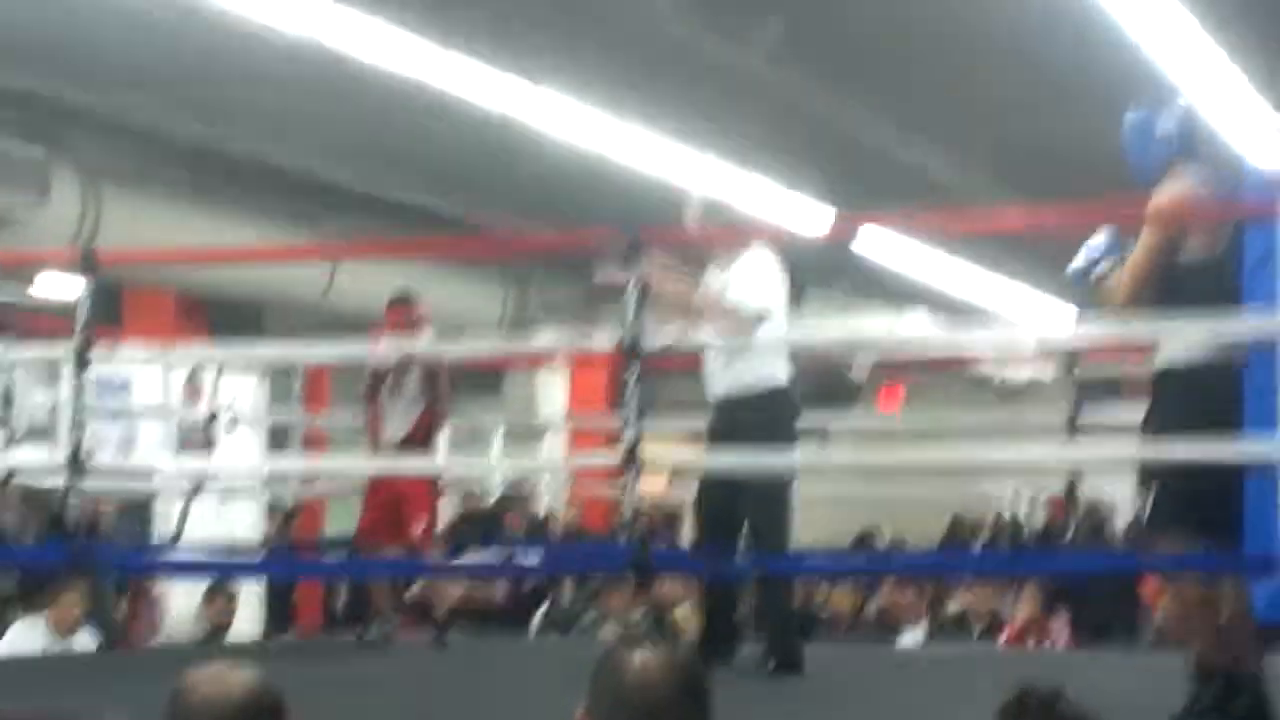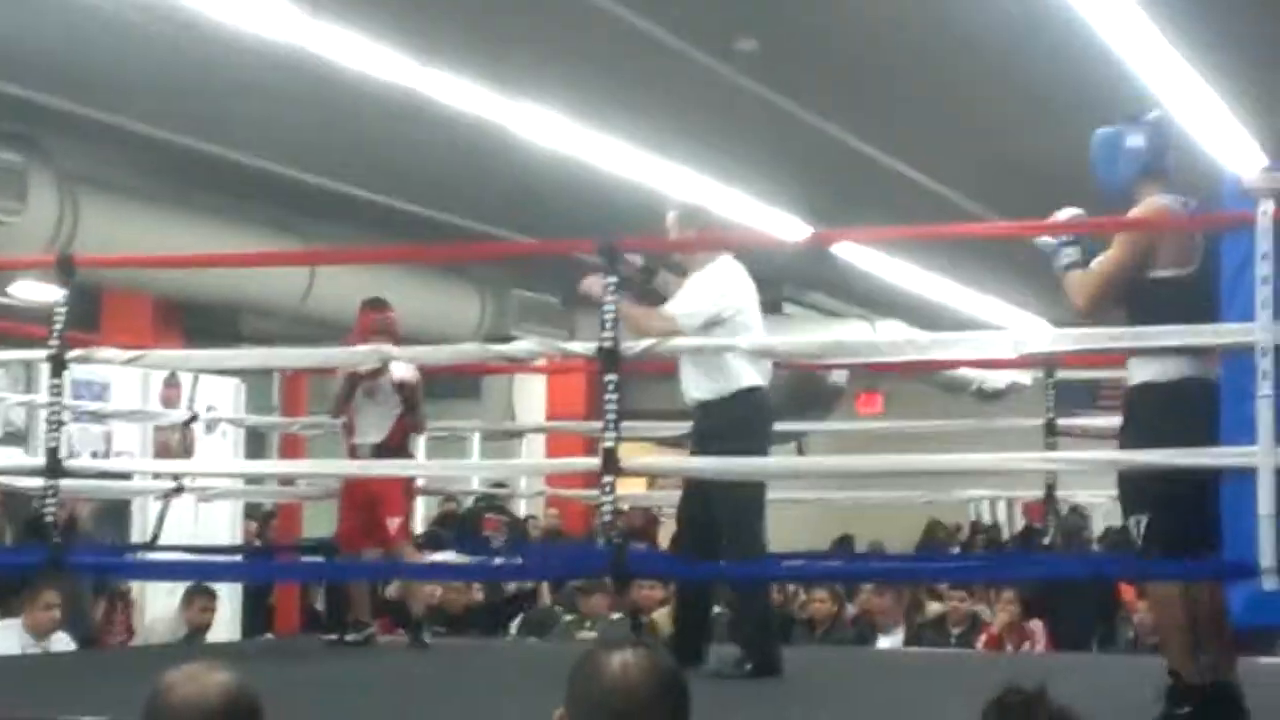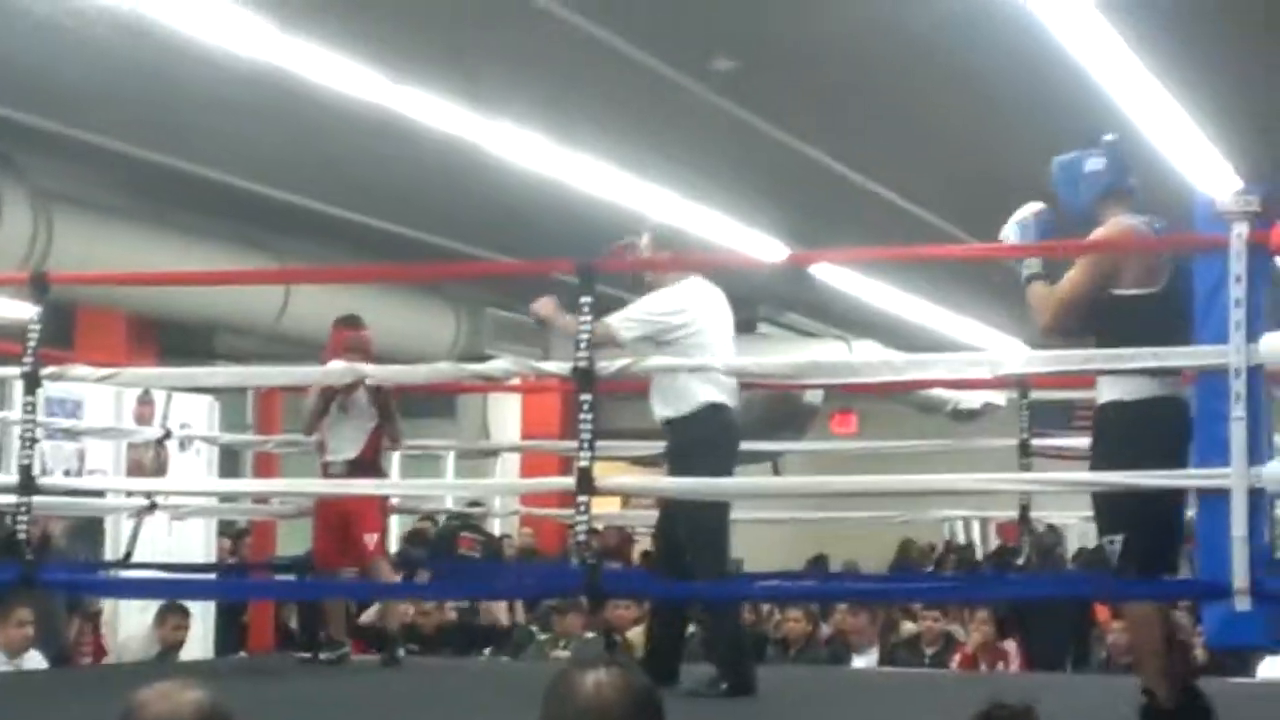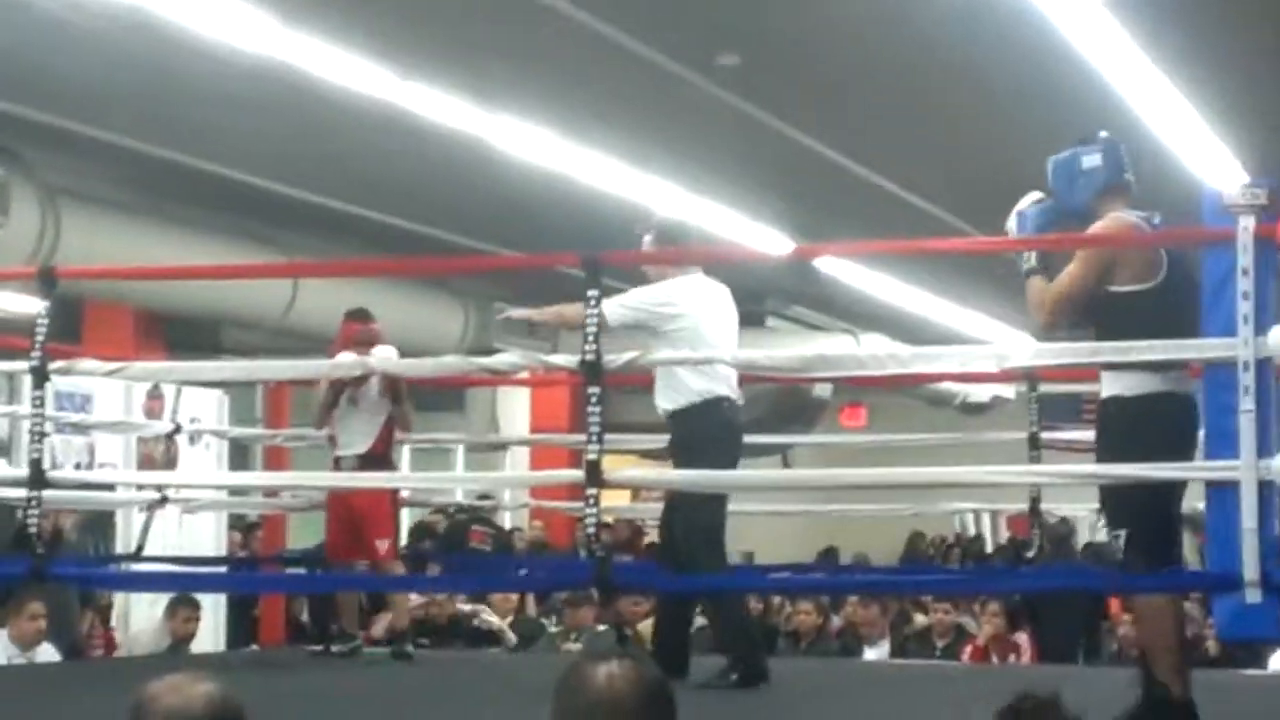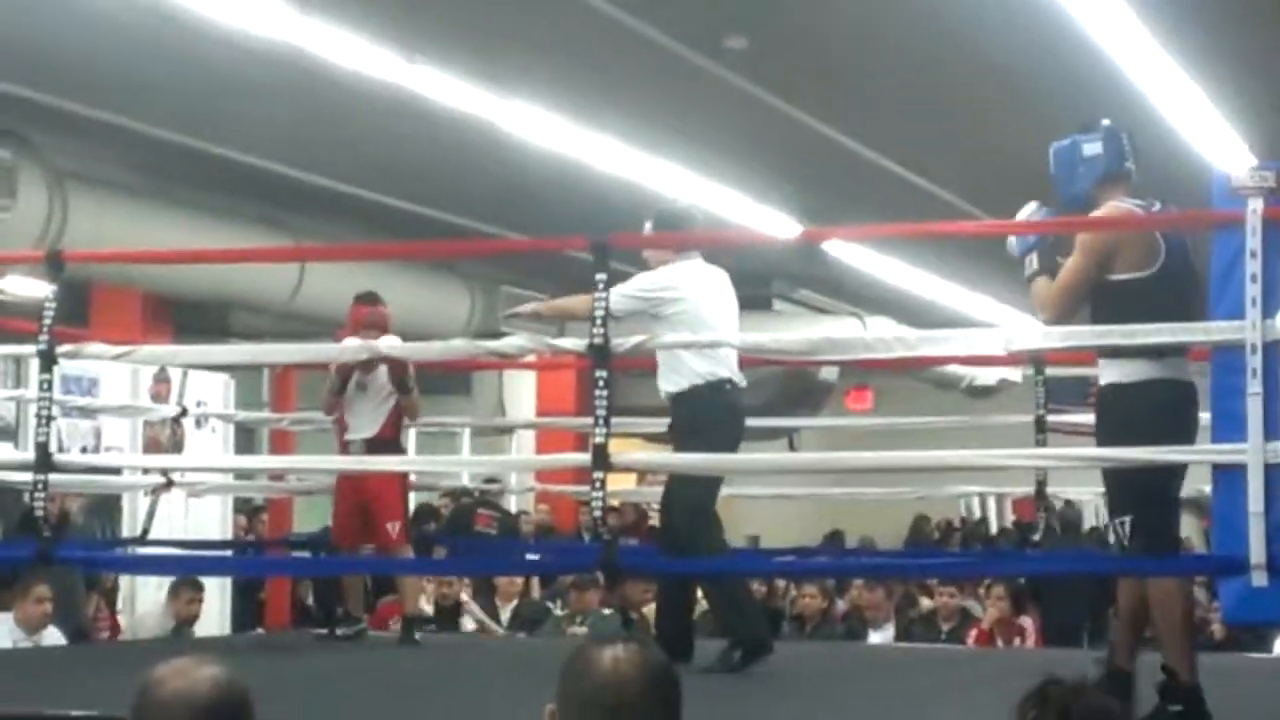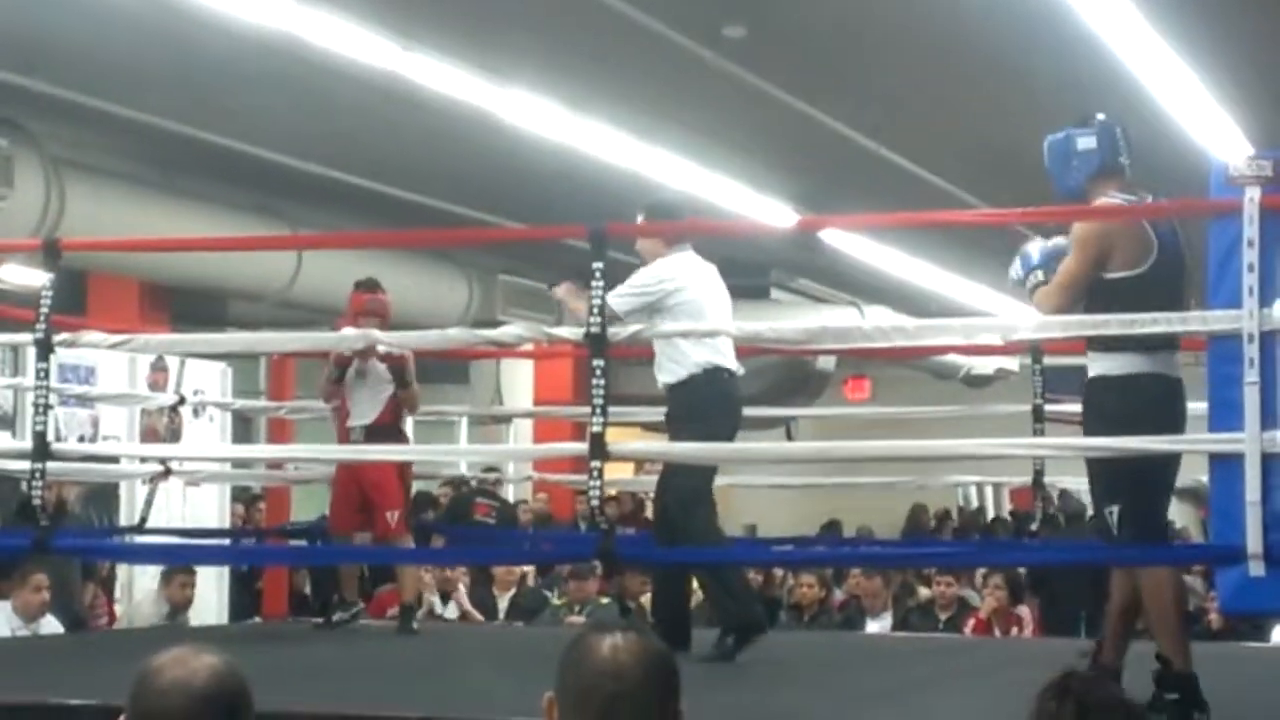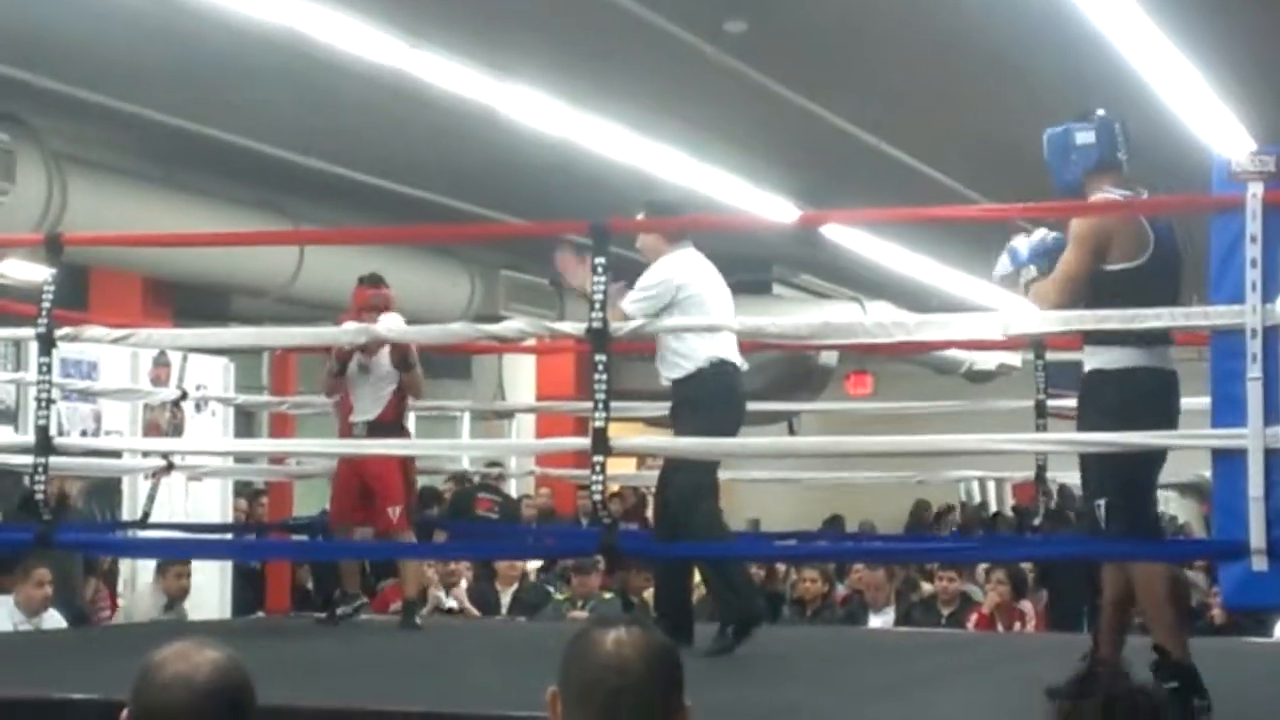
dt=0.1s
person 1, frame 1
left shoulder: (1174, 199)
left elbow: (1127, 294)
left wrist: (1103, 268)
right wrist: (1132, 275)
left hip: (1191, 379)
right hip: (1233, 379)
left knee: (1172, 533)
right knee: (1222, 537)
person 1, frame 2
left shoulder: (1149, 218)
right shoulder: (1196, 221)
left elbow: (1088, 299)
left wrist: (1067, 252)
right wrist: (1091, 259)
left hip: (1162, 398)
right hip: (1199, 395)
left knee: (1157, 554)
right knee: (1194, 554)
person 1, frame 3
left shoulder: (1112, 238)
right shoulder: (1161, 242)
left elbow: (1051, 318)
left wrist: (1031, 262)
right wrist: (1080, 297)
left hip: (1131, 417)
right hip: (1169, 413)
left knee: (1133, 574)
right knee: (1151, 569)
person 1, frame 4
left shoulder: (1110, 235)
right shoulder: (1163, 239)
left elbow: (1048, 313)
left wrist: (1032, 256)
left hip: (1134, 411)
right hip: (1173, 406)
left knee: (1144, 565)
right knee: (1151, 557)
person 1, frame 5
left shoulder: (1108, 223)
right shoulder: (1166, 226)
left elbow: (1054, 309)
left wrist: (1035, 256)
right wrist: (1066, 260)
left hip: (1134, 398)
right hip: (1173, 394)
left knee: (1148, 549)
right knee: (1147, 544)
person 1, frame 6
left shoulder: (1100, 219)
right shoulder: (1158, 223)
left elbow: (1054, 310)
left wrist: (1034, 274)
right wrist: (1064, 267)
left hip: (1121, 392)
right hip: (1159, 390)
left knee: (1140, 541)
right knee: (1130, 536)
right ankle: (1106, 669)
person 1, frame 7
left shoulder: (1098, 213)
right shoulder: (1153, 217)
left elbow: (1055, 304)
left wrist: (1027, 268)
right wrist: (1059, 260)
left hip: (1117, 385)
right hip: (1153, 384)
left knee: (1130, 533)
right knee: (1120, 531)
right ankle: (1103, 667)
person 2, frame 1
left shoulder: (756, 270)
right shoulder: (724, 274)
left elbow: (729, 316)
right elbow: (701, 306)
left wrist: (663, 282)
right wrist: (655, 280)
left hip: (763, 410)
right hip: (729, 411)
left knee: (766, 531)
right knee: (713, 524)
left ankle: (783, 649)
right ankle: (716, 639)
person 2, frame 2
left shoulder: (716, 281)
right shoulder: (712, 276)
left elbow: (659, 328)
right elbow: (672, 308)
left wrist: (606, 296)
left hip: (737, 414)
right hip: (721, 416)
left knee: (739, 533)
right knee: (696, 529)
left ankle: (760, 652)
right ankle: (687, 643)
person 2, frame 3
left shoulder: (674, 301)
right shoulder: (702, 294)
left elbow: (600, 334)
left wrist: (553, 314)
left hip: (702, 432)
right hip: (696, 432)
left knee: (704, 552)
right knee: (669, 548)
left ankle: (734, 672)
right ankle: (661, 662)
person 2, frame 4
left shoulder: (664, 296)
right shoulder: (716, 291)
left elbow: (585, 317)
left wrist: (533, 314)
left hip: (703, 426)
right hip: (710, 424)
left knee: (700, 540)
right knee: (676, 537)
left ankle: (745, 660)
right ankle: (670, 654)
person 2, frame 5
left shoulder: (666, 281)
right shoulder: (715, 277)
left elbow: (590, 308)
left wrist: (538, 308)
left hip: (704, 408)
right hip: (713, 405)
left knee: (695, 520)
right knee: (676, 520)
left ankle: (746, 635)
right ankle: (673, 639)
person 2, frame 6
left shoulder: (663, 273)
right shoulder: (700, 270)
left wrist: (566, 295)
left hip: (703, 397)
right hip: (706, 397)
left knee: (689, 505)
right knee: (671, 507)
left ankle: (739, 617)
right ankle: (671, 627)
person 2, frame 7
left shoulder: (669, 270)
right shoulder: (694, 267)
left elbow: (613, 322)
right elbow: (637, 314)
left wrist: (582, 286)
right wrist: (587, 283)
left hip: (707, 391)
right hip: (709, 392)
left knee: (691, 498)
right knee: (670, 502)
left ankle: (738, 608)
right ankle: (673, 622)
person 3, frame 1
left shoulder: (428, 366)
right shoulder: (386, 364)
left elbow: (439, 415)
right elbow: (370, 405)
left wrist: (433, 377)
right wrist: (378, 376)
left knee: (420, 541)
right knee: (370, 539)
right ankle: (384, 616)
person 3, frame 2
left shoulder: (402, 369)
right shoulder: (350, 366)
left elbow: (417, 426)
right elbow: (336, 411)
left wrist: (411, 395)
right wrist: (352, 381)
left hip: (392, 463)
right hip: (358, 463)
left knee: (398, 541)
right knee: (351, 545)
left ankle: (419, 624)
right ankle: (362, 623)
person 3, frame 3
left shoulder: (375, 385)
right shoulder: (323, 383)
left elbow: (394, 439)
right elbow: (308, 428)
left wrist: (386, 407)
right wrist: (326, 396)
left hip: (365, 481)
right hip: (331, 482)
left knee: (375, 558)
right knee: (327, 564)
left ankle: (393, 639)
right ankle: (337, 642)
person 3, frame 4
left shoulder: (386, 374)
right shoulder: (333, 375)
left elbow: (405, 425)
right elbow: (319, 421)
left wrist: (395, 388)
right wrist: (335, 388)
left hip: (376, 475)
right hip: (342, 474)
left knee: (386, 556)
right knee: (341, 558)
left ankle: (401, 635)
right ankle: (349, 634)
person 3, frame 5
left shoulder: (395, 361)
right shoulder: (343, 360)
left elbow: (412, 413)
right elbow: (329, 408)
left wrist: (402, 376)
right wrist: (343, 373)
left hip: (386, 460)
right hip: (351, 459)
left knee: (396, 540)
right knee: (347, 542)
left ankle: (411, 622)
right ankle: (355, 617)
person 3, frame 6
left shoulder: (395, 350)
right shoulder: (344, 347)
left elbow: (413, 404)
right elbow: (328, 396)
left wrist: (400, 368)
right wrist: (340, 363)
left hip: (387, 447)
right hip: (352, 446)
left knee: (397, 529)
right knee: (341, 528)
left ankle: (408, 611)
right ankle: (349, 601)
person 3, frame 7
left shoulder: (397, 342)
right shoulder: (347, 341)
left elbow: (417, 391)
right elbow: (329, 390)
left wrist: (405, 356)
right wrist: (341, 357)
left hip: (389, 443)
right hip: (354, 441)
left knee: (399, 525)
right knee: (341, 522)
left ankle: (411, 606)
right ankle: (351, 594)
